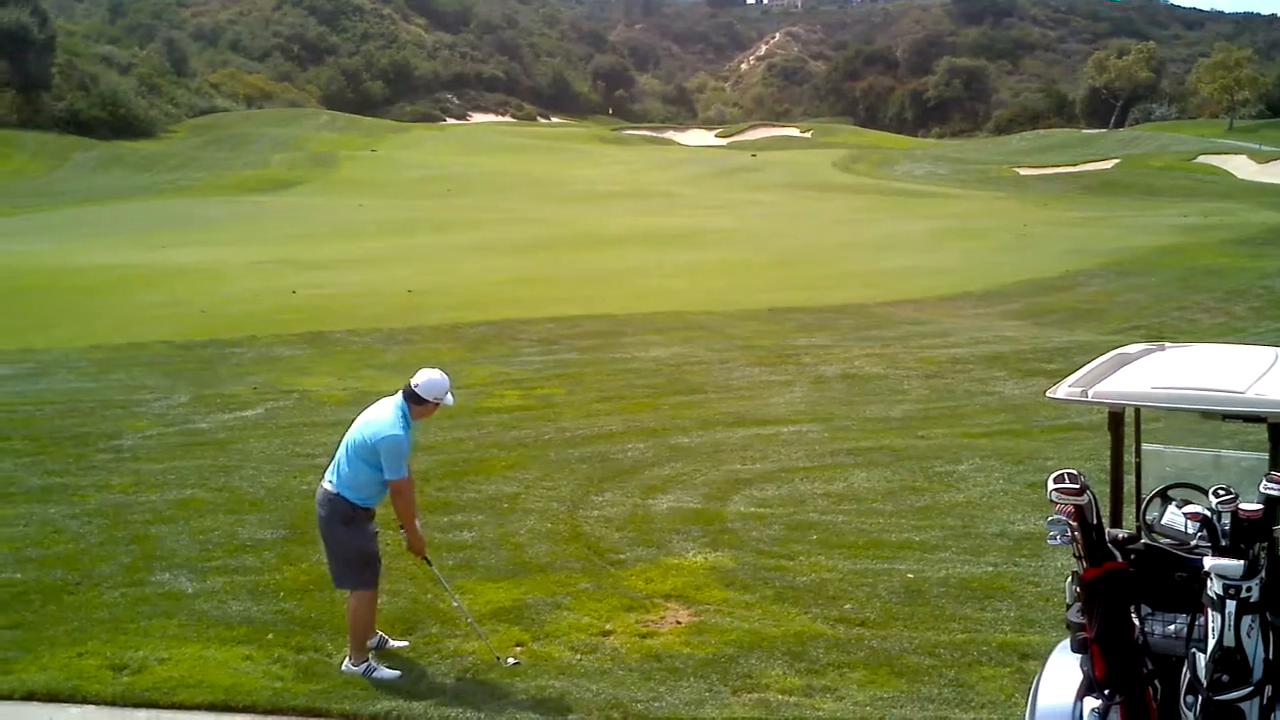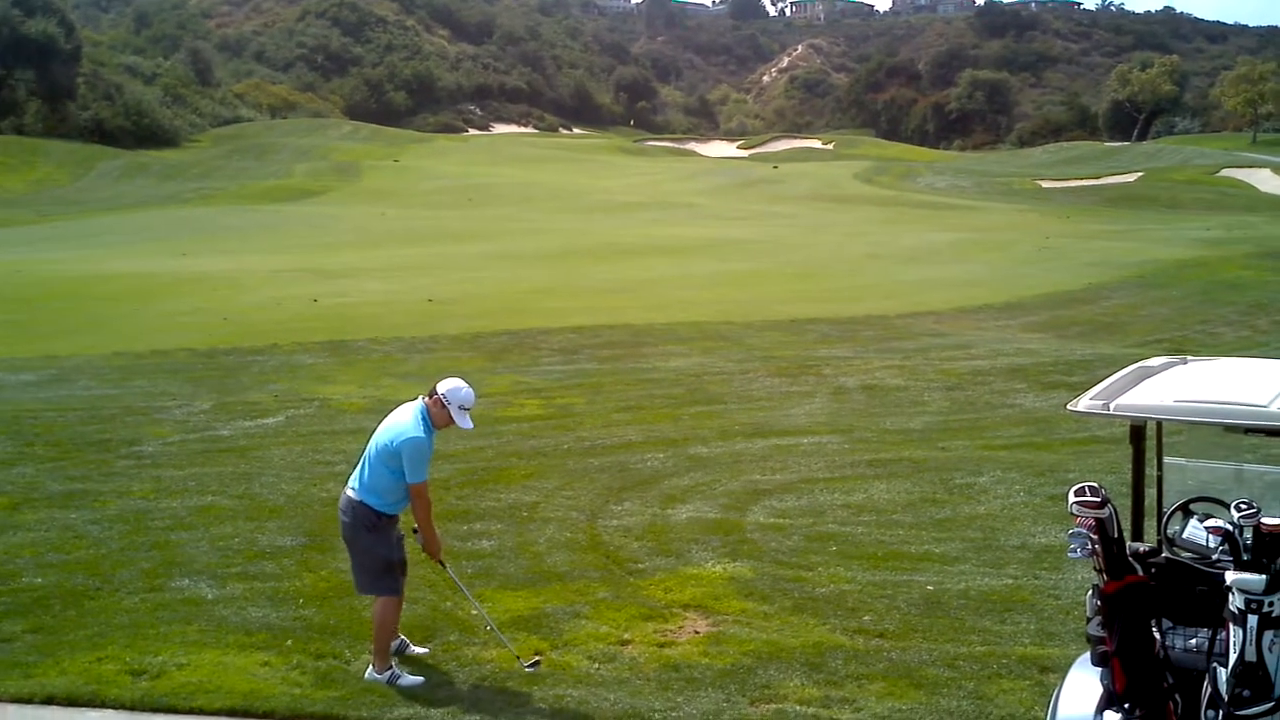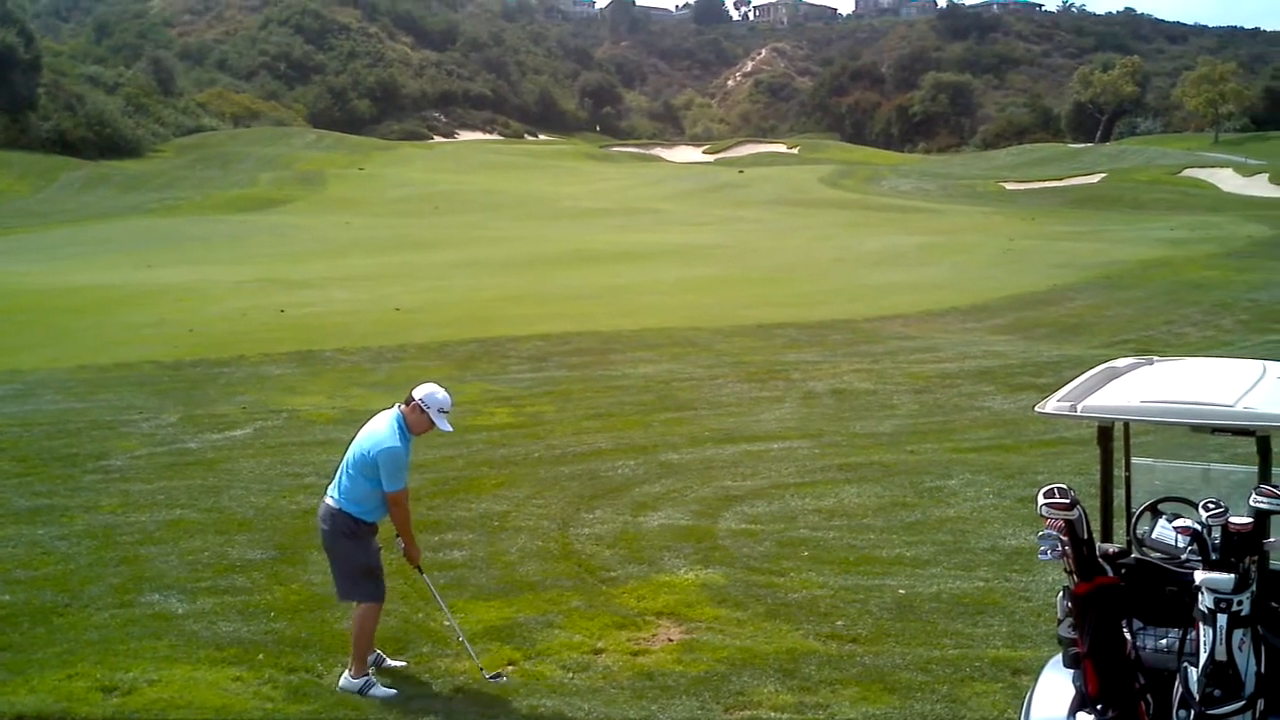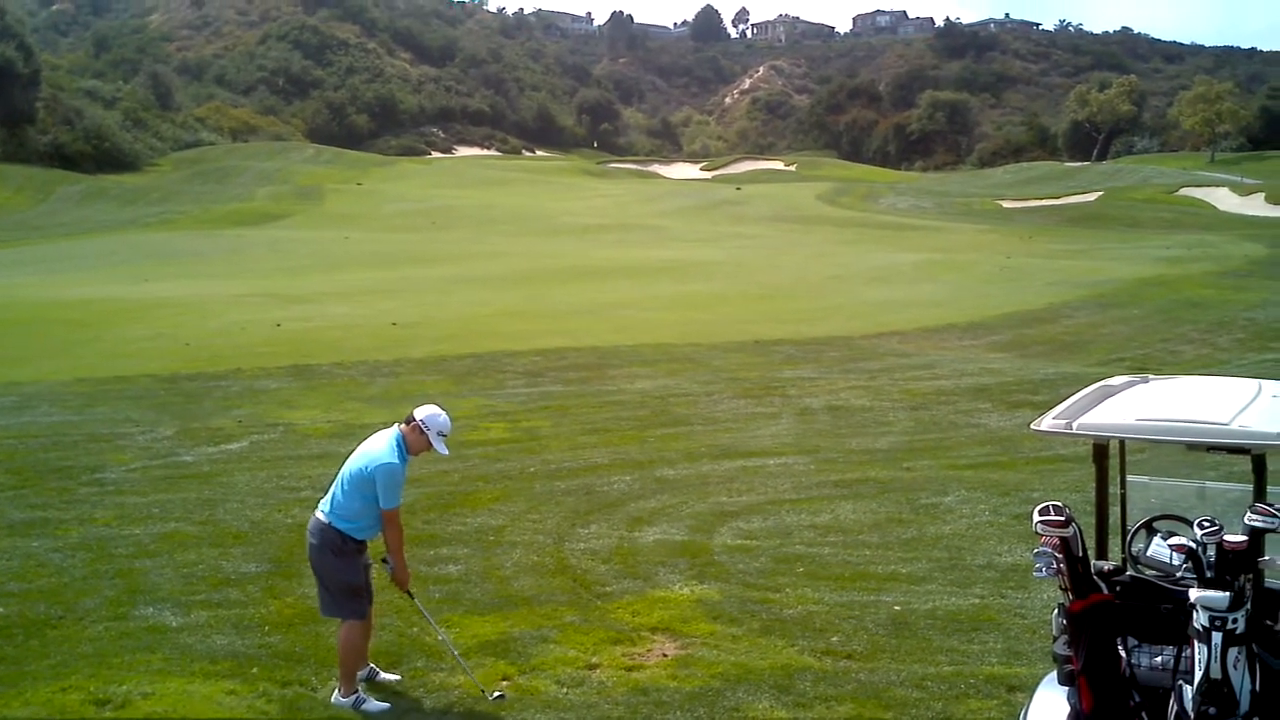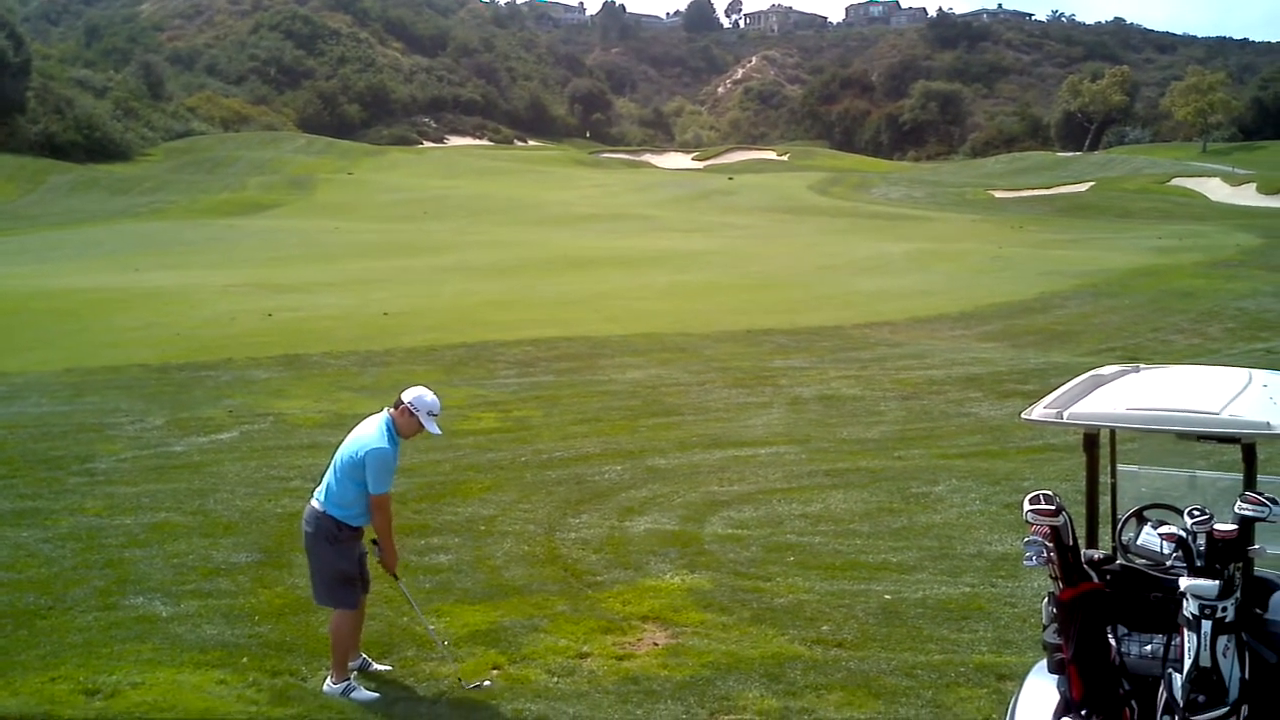
dt=1s
person 1, frame 1
left shoulder: (396, 408)
right shoulder: (392, 433)
left elbow: (406, 474)
right elbow: (399, 492)
left wrist: (415, 522)
right wrist: (413, 535)
left hip: (353, 502)
right hip: (341, 507)
left knee: (371, 574)
right knee: (363, 583)
left ankle: (368, 636)
right ankle: (357, 659)
person 1, frame 2
left shoulder: (414, 410)
right shoulder: (415, 437)
left elbow: (418, 489)
right elbow: (419, 496)
left wrist: (426, 530)
right wrist: (430, 538)
left hip: (376, 508)
right hip: (365, 514)
left knee: (397, 576)
right knee: (386, 589)
left ankle: (390, 639)
right ankle: (380, 666)
person 1, frame 3
left shoulder: (389, 419)
right shoulder: (391, 446)
left elbow: (398, 490)
right elbow: (396, 503)
left wrist: (404, 535)
right wrist: (410, 543)
left hip: (353, 517)
right hip: (344, 522)
left knee: (370, 590)
right knee: (370, 595)
left ankle: (367, 653)
right ankle: (356, 674)
person 1, frame 4
left shoulder: (388, 437)
right shoulder: (390, 463)
right elbow: (391, 522)
left wrist: (393, 556)
right wrist: (400, 566)
left hip: (344, 533)
right hip: (333, 539)
left knee: (363, 606)
right knee: (353, 614)
left ankle: (361, 667)
right ankle: (346, 692)
person 1, frame 5
left shoulder: (378, 423)
right shoulder: (380, 447)
right elbow: (379, 508)
left wrist: (383, 544)
right wrist: (389, 550)
left hip: (342, 522)
right hip: (330, 527)
left knee: (358, 593)
right knee: (345, 602)
left ankle: (353, 657)
right ankle: (338, 679)
